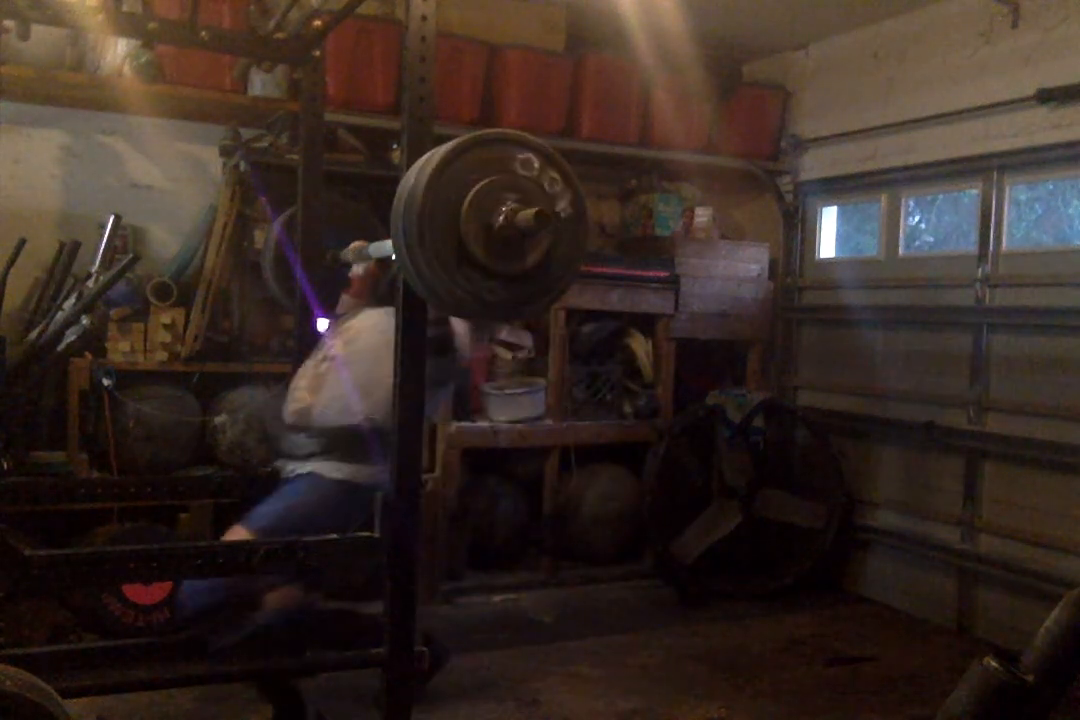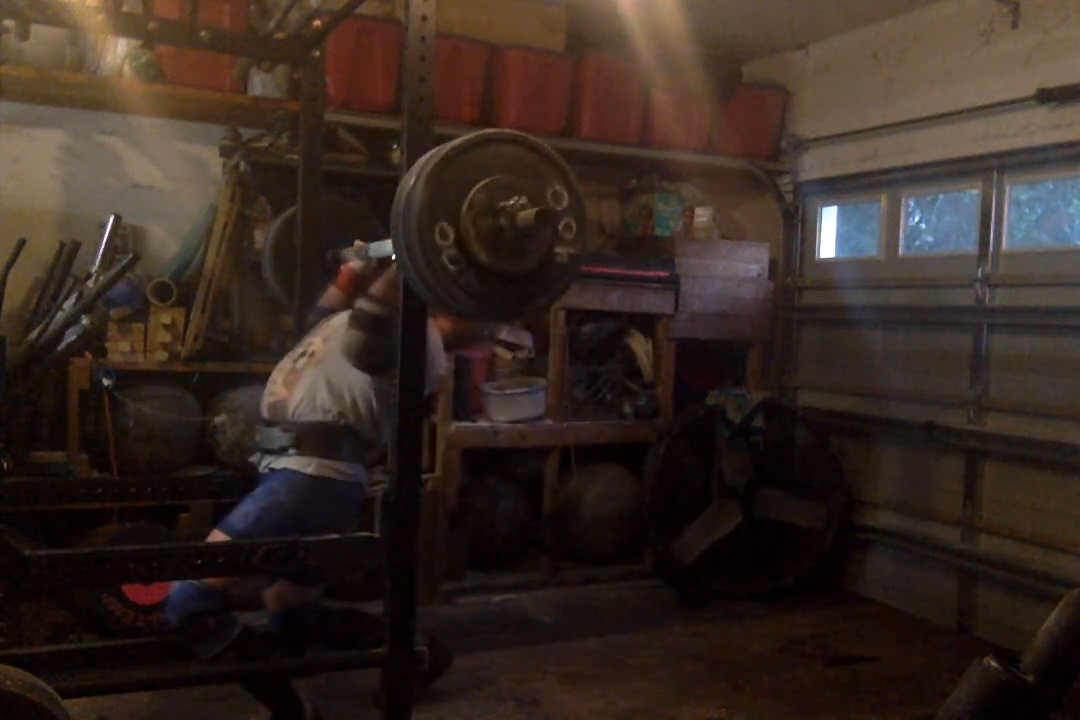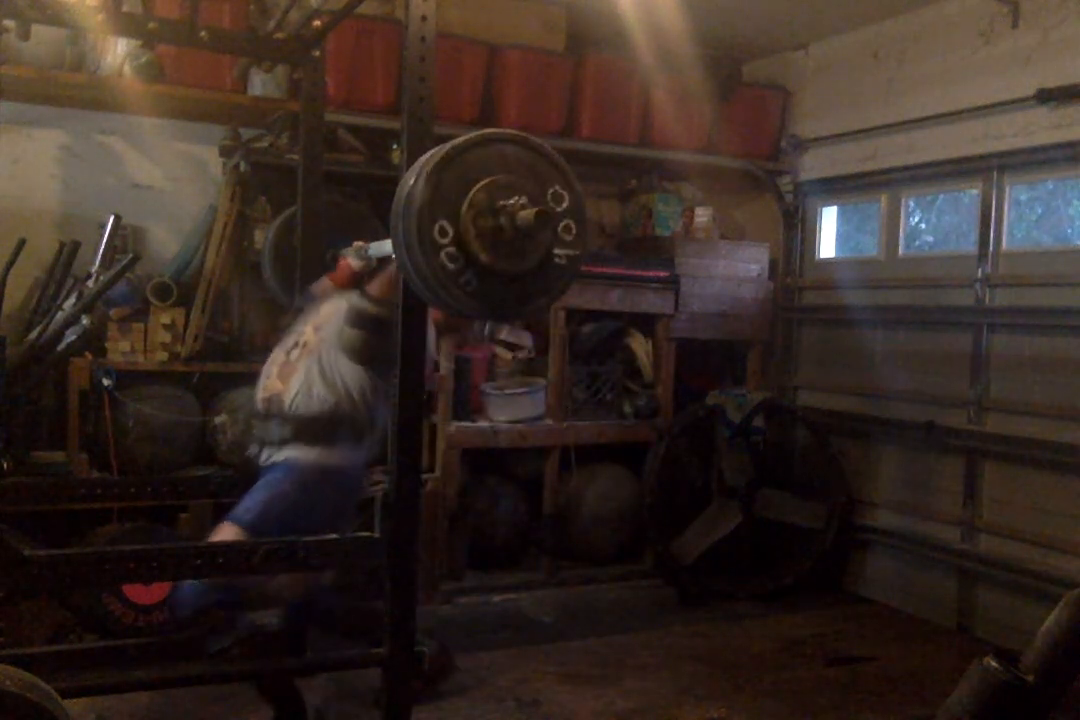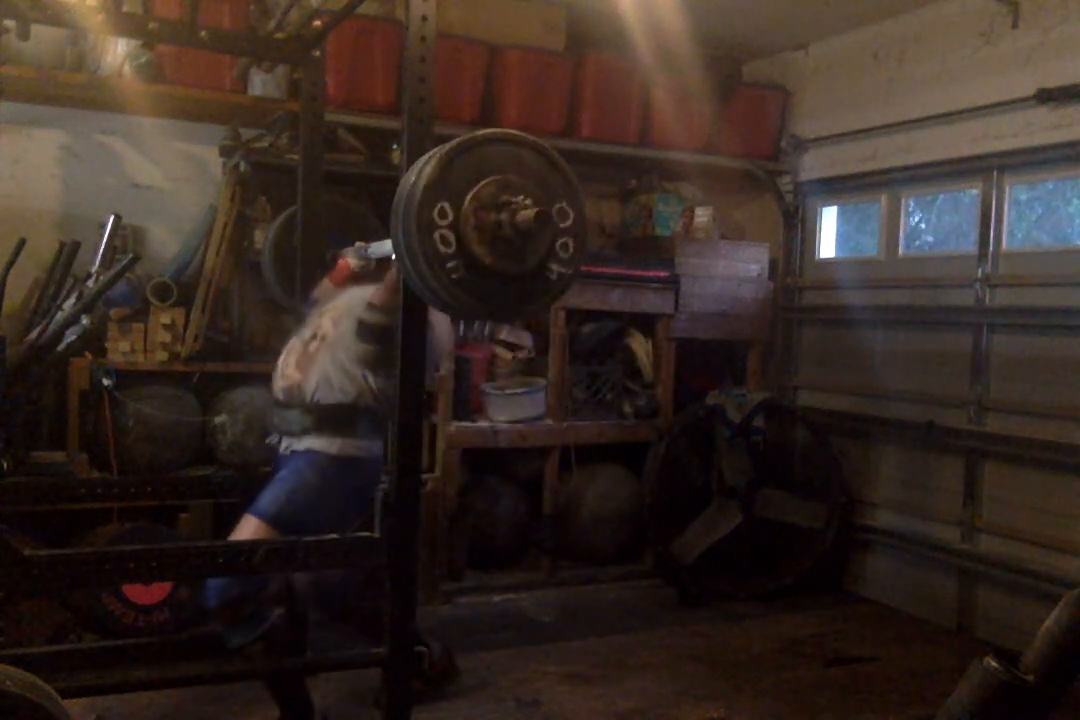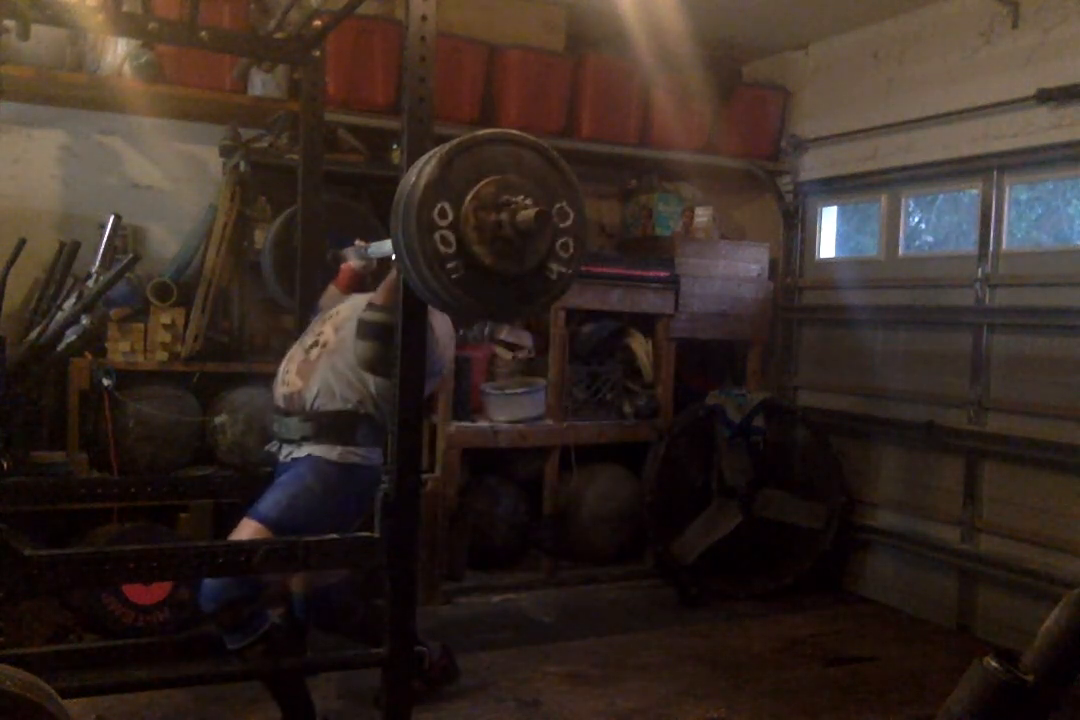
dt=0.5s
person 1, frame 1
left shoulder: (444, 336)
right shoulder: (386, 315)
left elbow: (430, 339)
right elbow: (340, 338)
right wrist: (361, 283)
left hip: (335, 481)
right hip: (317, 476)
left knee: (204, 595)
right knee: (282, 616)
person 1, frame 2
left shoulder: (419, 345)
right shoulder: (394, 328)
left elbow: (358, 343)
right elbow: (323, 322)
left wrist: (402, 265)
right wrist: (353, 272)
left hip: (311, 477)
right hip: (299, 474)
left knee: (190, 603)
right knee: (294, 617)
right ankle: (415, 653)
person 1, frame 3
right shoulder: (359, 293)
left elbow: (359, 339)
right elbow: (315, 313)
left wrist: (401, 267)
right wrist: (349, 267)
left hip: (313, 465)
right hip: (296, 460)
left knee: (204, 593)
right knee: (301, 591)
person 1, frame 4
left shoulder: (423, 311)
right shoulder: (374, 292)
left elbow: (370, 348)
right elbow: (319, 316)
left wrist: (402, 271)
right wrist: (346, 269)
left hip: (333, 454)
right hip: (308, 447)
left knee: (231, 587)
right knee: (322, 588)
right ankle: (426, 657)
person 1, frame 5
left shoulder: (428, 320)
right shoulder: (373, 299)
left elbow: (373, 350)
right elbow: (324, 328)
left wrist: (404, 271)
right wrist: (351, 272)
left hip: (334, 463)
right hip: (306, 457)
left knee: (225, 589)
right knee: (317, 603)
right ankle: (427, 659)
